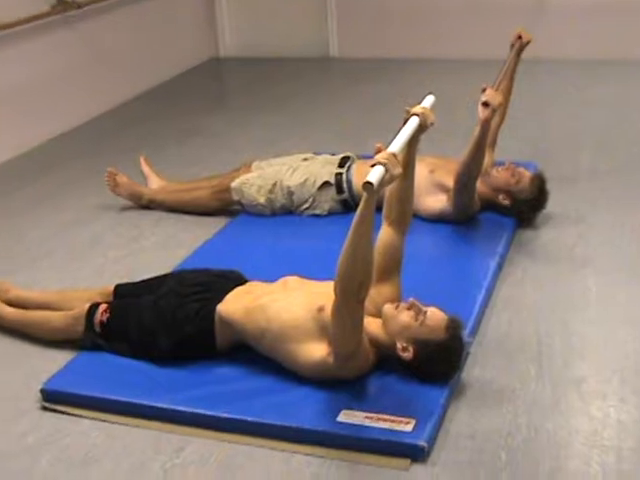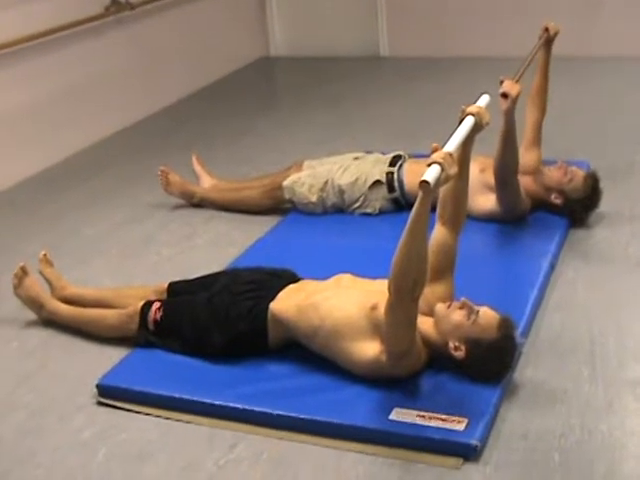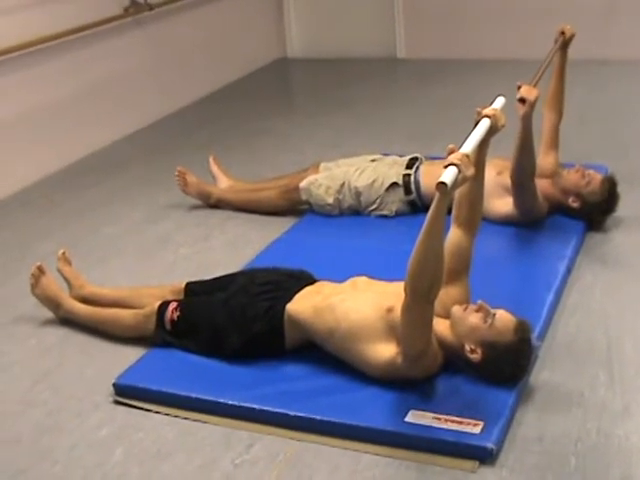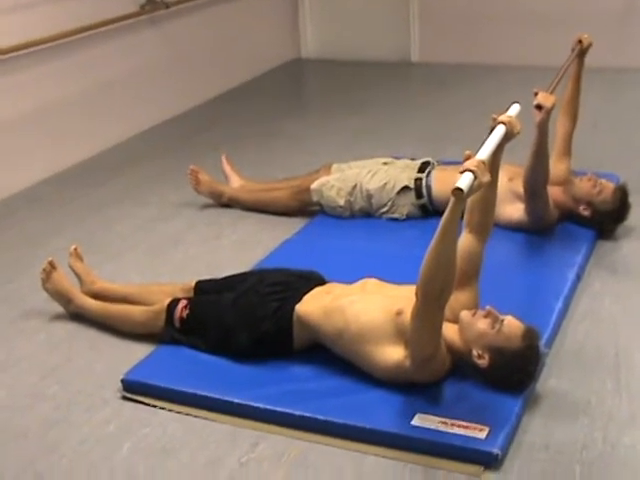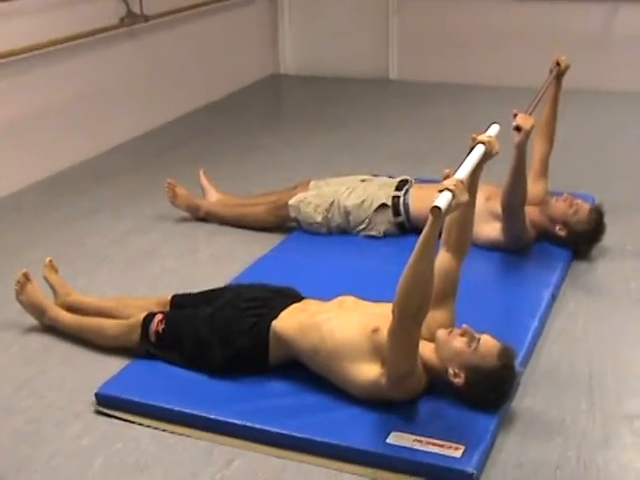
dt=1s
person 1, frame 1
left shoulder: (352, 356)
right shoulder: (382, 306)
left elbow: (348, 292)
right elbow: (395, 229)
left wrist: (370, 196)
right wrist: (412, 144)
left hip: (204, 324)
right hip: (233, 284)
left knee: (91, 320)
right knee: (107, 296)
person 1, frame 2
left shoulder: (404, 355)
right shoulder: (435, 307)
left elbow: (402, 291)
right elbow: (449, 229)
left wrist: (426, 194)
right wrist: (466, 143)
left hip: (256, 322)
right hip: (284, 283)
left knee: (140, 318)
right knee: (163, 292)
left ankle: (50, 307)
right ankle: (67, 292)
person 1, frame 3
left shoulder: (420, 358)
right shoulder: (452, 308)
left elbow: (418, 293)
right elbow: (465, 230)
left wrist: (443, 195)
right wrist: (482, 146)
left hip: (272, 324)
right hip: (301, 284)
left knee: (156, 318)
right knee: (181, 292)
left ankle: (68, 306)
right ankle: (85, 291)
person 1, frame 4
left shoulder: (428, 361)
right shoulder: (460, 313)
left elbow: (429, 297)
right elbow: (476, 236)
left wrist: (458, 201)
right wrist: (497, 152)
left hip: (282, 323)
right hip: (311, 285)
left knee: (168, 316)
right knee: (190, 289)
left ankle: (79, 302)
right ankle: (96, 287)
person 1, frame 5
left shoulder: (404, 380)
right shoulder: (436, 332)
left elbow: (406, 316)
right elbow: (453, 255)
left wrist: (437, 220)
right wrist: (474, 172)
left hip: (258, 338)
right hip: (286, 301)
left knee: (141, 331)
right knee: (165, 304)
left ankle: (53, 315)
right ankle: (70, 299)
person 2, frame 1
left shoulder: (464, 205)
right shoulder: (484, 171)
left elbow: (461, 180)
right elbow: (495, 115)
left wrist: (483, 125)
right wrist: (515, 56)
left hip: (333, 188)
right hip: (340, 164)
left knee: (231, 192)
right knee: (245, 171)
left ankle: (146, 196)
right ankle: (163, 187)
person 2, frame 2
left shoulder: (514, 205)
right shoulder: (532, 169)
left elbow: (502, 176)
right elbow: (537, 113)
left wrist: (507, 114)
right wrist: (547, 51)
left hip: (384, 188)
right hip: (391, 163)
left knee: (282, 192)
right knee: (296, 170)
left ankle: (196, 194)
right ankle: (214, 185)
person 2, frame 3
left shoulder: (531, 207)
right shoulder: (549, 174)
left elbow: (519, 179)
right elbow: (554, 118)
left wrist: (525, 118)
right wrist: (563, 54)
left hip: (400, 190)
right hip: (407, 165)
left knee: (299, 192)
right knee: (313, 171)
left ankle: (215, 195)
right ankle: (230, 186)
person 2, frame 4
left shoulder: (541, 214)
right shoulder: (561, 180)
left elbow: (531, 188)
right elbow: (568, 124)
left wrist: (539, 126)
right wrist: (580, 62)
left hip: (412, 192)
right hip: (420, 169)
left knee: (310, 195)
right knee: (325, 172)
left ankle: (226, 193)
right ankle: (241, 186)
person 2, frame 5
left shoulder: (518, 234)
right shoulder: (538, 200)
left elbow: (511, 207)
right elbow: (545, 148)
left wrist: (518, 147)
right wrist: (557, 84)
left hip: (389, 209)
right hip: (397, 187)
left knee: (287, 211)
right knee: (302, 189)
left ankle: (205, 209)
right ankle: (219, 201)
